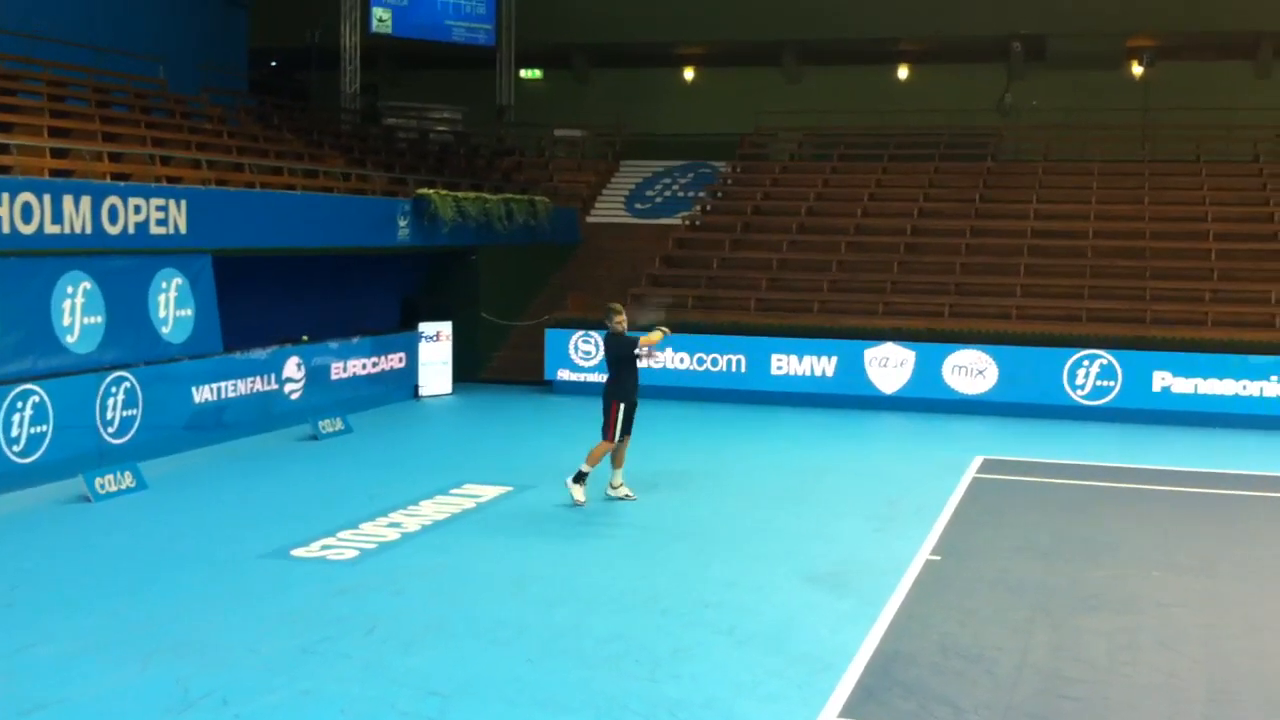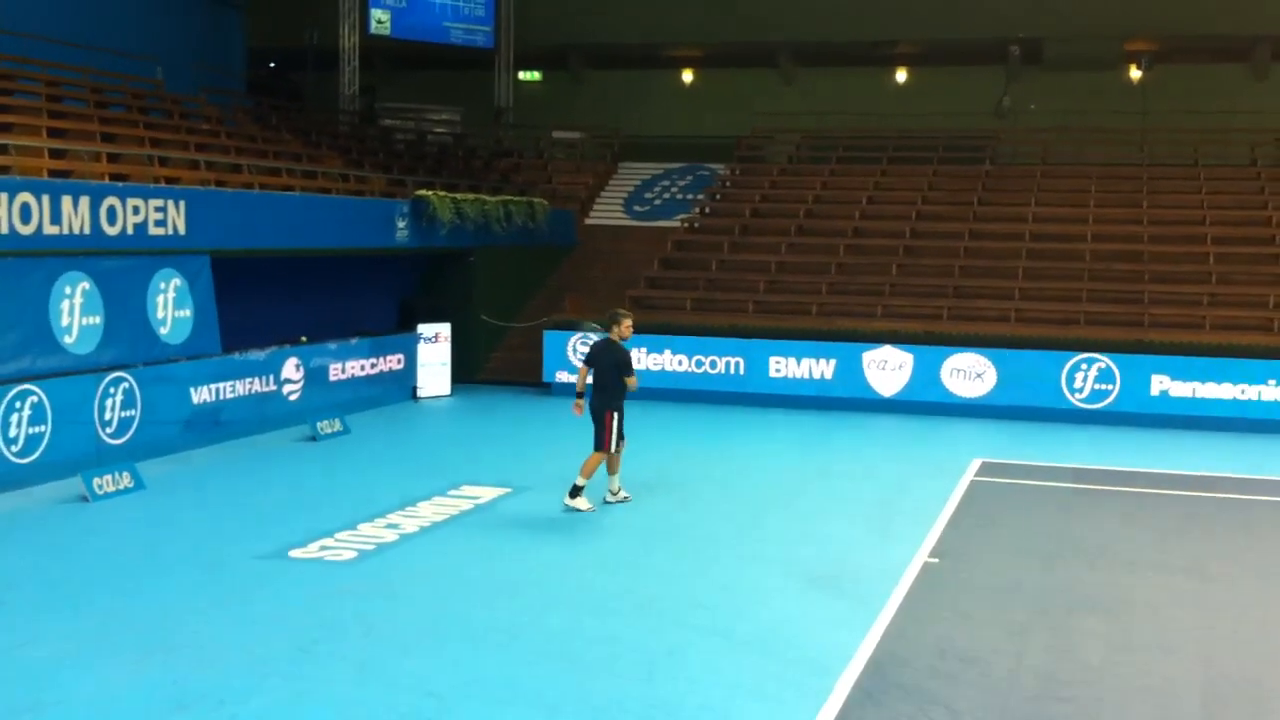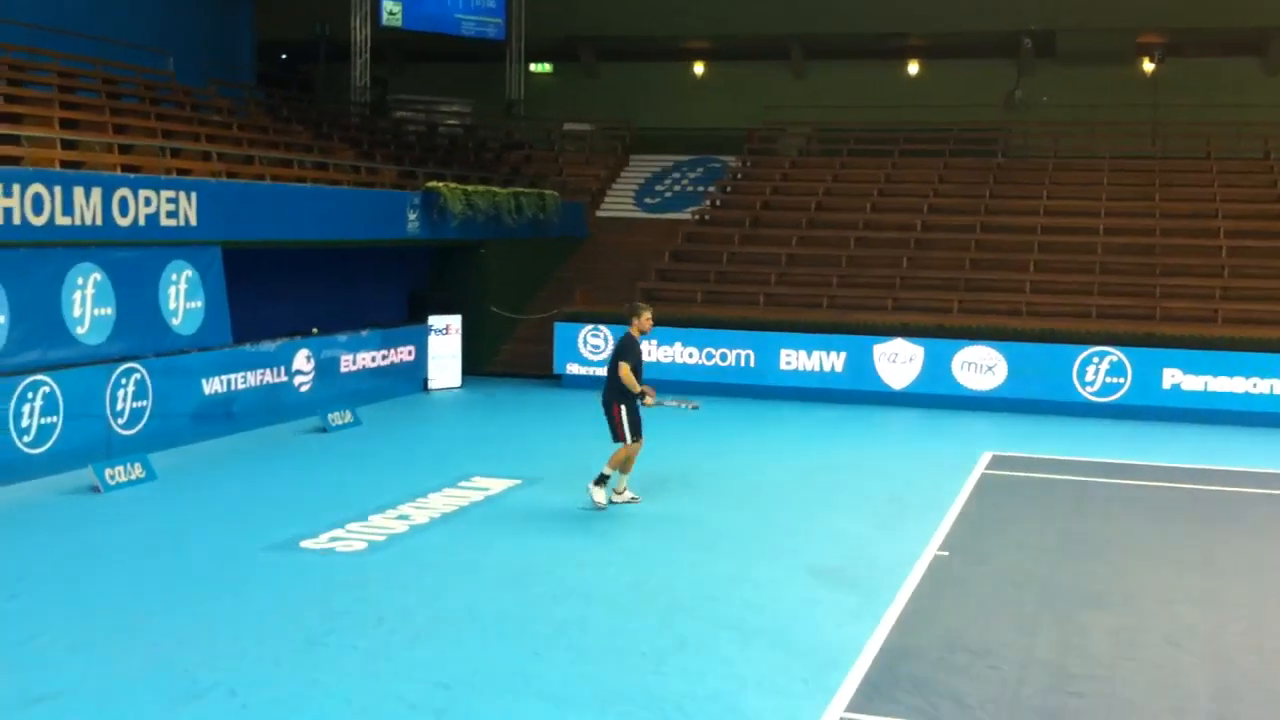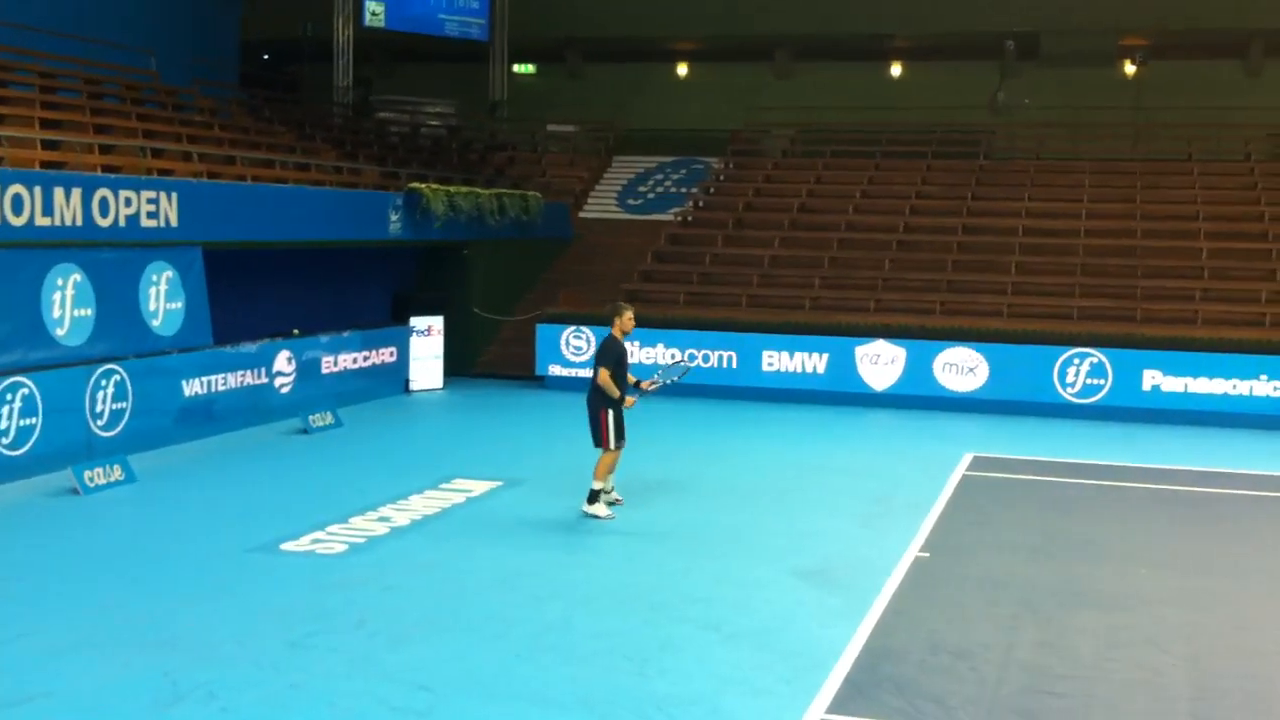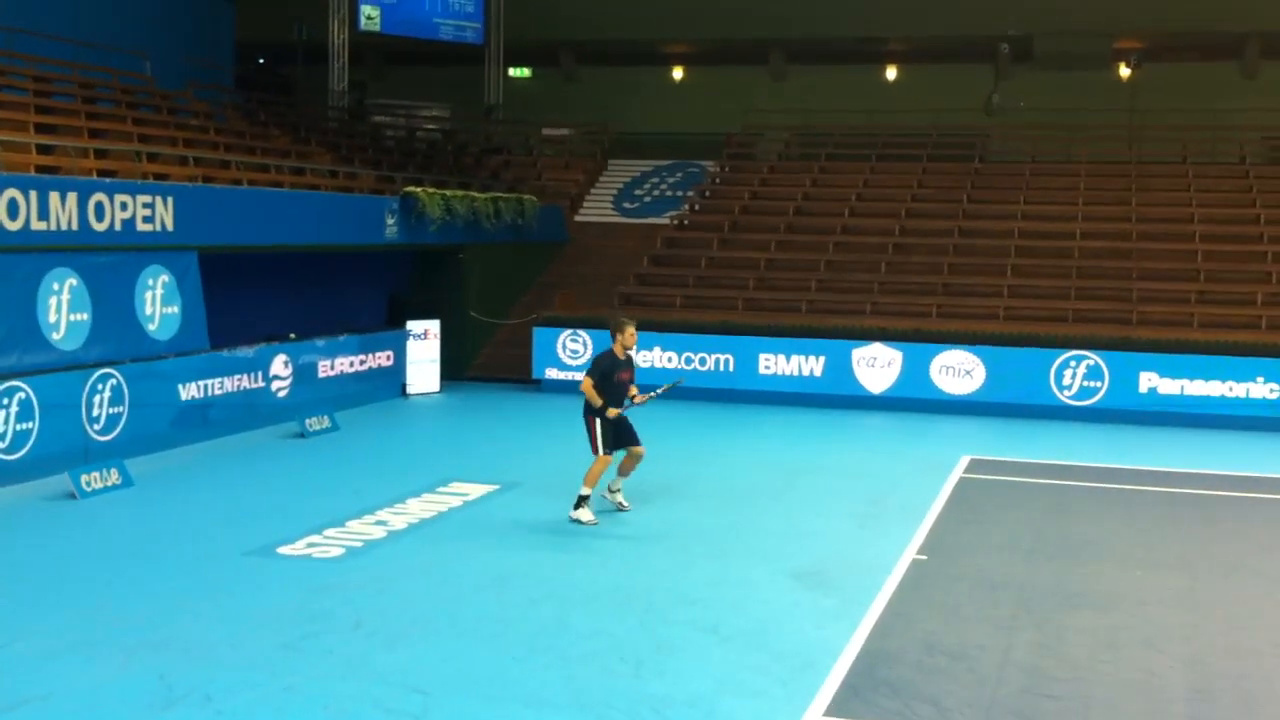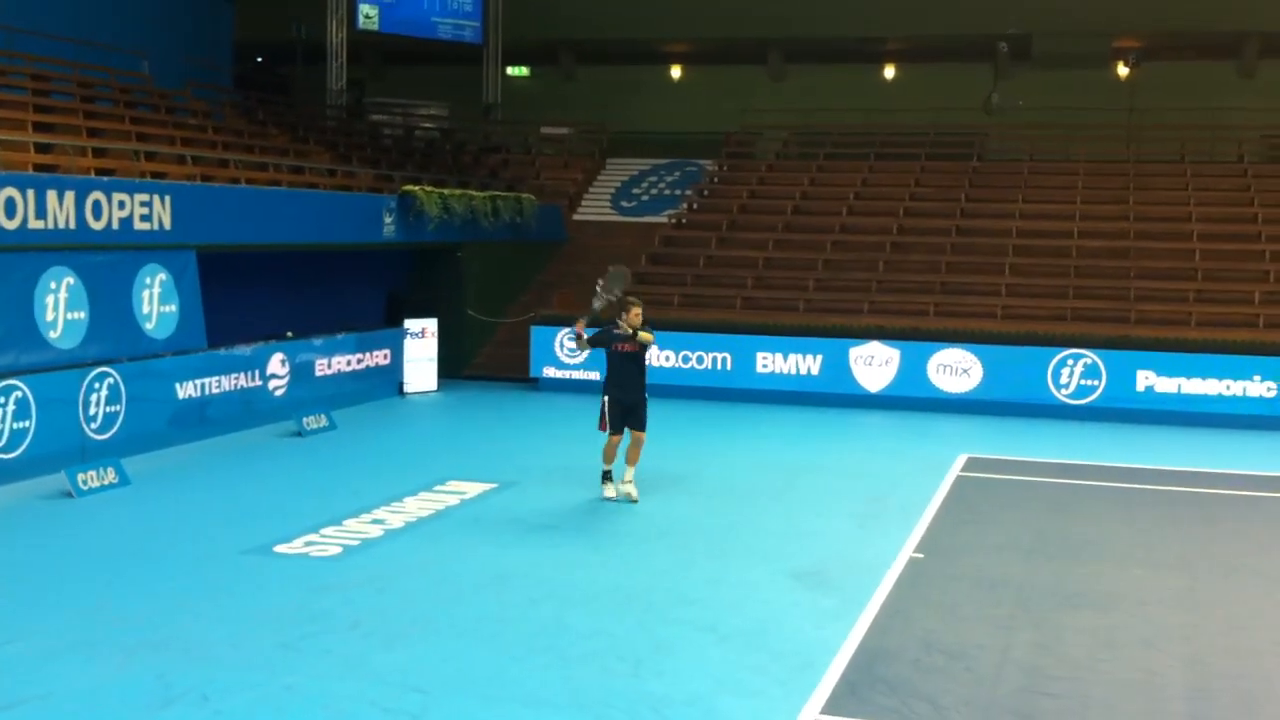
dt=0.4s
person 1, frame 1
left shoulder: (619, 336)
right shoulder: (617, 340)
right elbow: (648, 341)
left wrist: (638, 353)
right wrist: (662, 331)
left hip: (625, 396)
right hip: (617, 398)
left knee: (623, 441)
right knee: (610, 442)
left ankle: (616, 485)
right ankle: (578, 480)
person 1, frame 2
left shoulder: (597, 346)
right shoulder: (622, 354)
left elbow: (583, 371)
right elbow: (632, 385)
left wrist: (579, 396)
right wrist: (625, 381)
left hip: (598, 403)
right hip: (610, 407)
left knee: (616, 446)
right knee: (602, 452)
left ankle: (614, 491)
right ankle: (574, 494)
person 1, frame 3
left shoulder: (629, 341)
right shoulder: (629, 344)
right elbow: (624, 373)
left wrist: (640, 387)
right wrist: (641, 395)
left hip: (625, 400)
right hip: (618, 401)
left knee: (635, 444)
right knee: (631, 445)
left ankle: (619, 491)
right ankle: (599, 483)
person 1, frame 4
left shoulder: (619, 344)
right shoulder: (609, 346)
right elbow: (602, 378)
left wrist: (638, 384)
right wrist: (621, 398)
left hip: (611, 405)
right hip: (602, 405)
left knee: (616, 447)
right knee: (611, 451)
left ankle: (607, 490)
right ankle: (592, 501)
person 1, frame 5
left shoulder: (629, 360)
right shoulder: (603, 360)
left elbow: (629, 385)
right elbow: (585, 386)
left wrist: (635, 396)
right wrist: (603, 408)
left hip: (616, 414)
right hip: (598, 415)
left knee: (637, 452)
right knee: (604, 458)
left ankle: (614, 490)
right ankle: (580, 506)
person 1, frame 6
left shoulder: (642, 332)
right shoulder: (608, 333)
left elbow: (649, 339)
right elbow: (582, 346)
left wrist: (631, 333)
right wrist: (579, 335)
left hip: (637, 394)
right hip: (613, 394)
left knee: (639, 437)
right knee: (614, 438)
left ankle: (627, 481)
right ankle: (606, 478)
